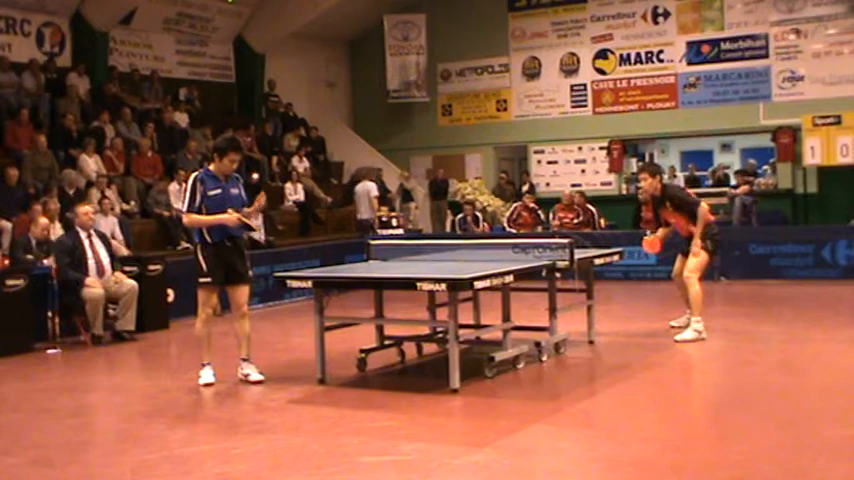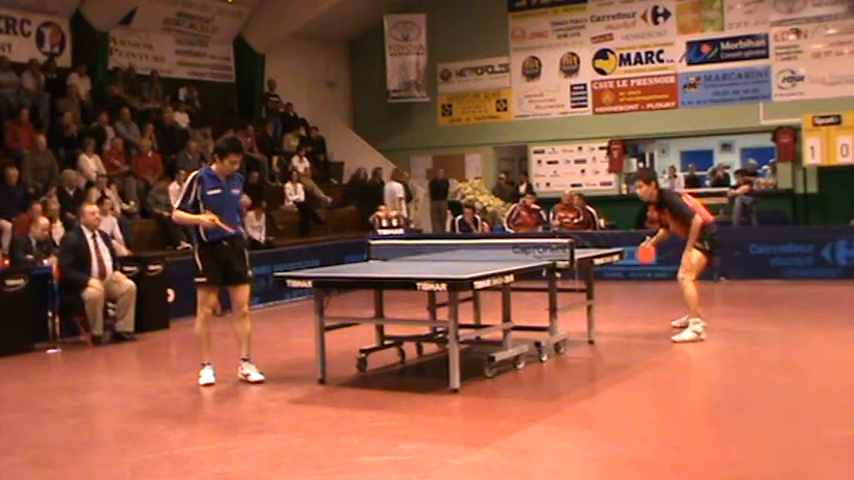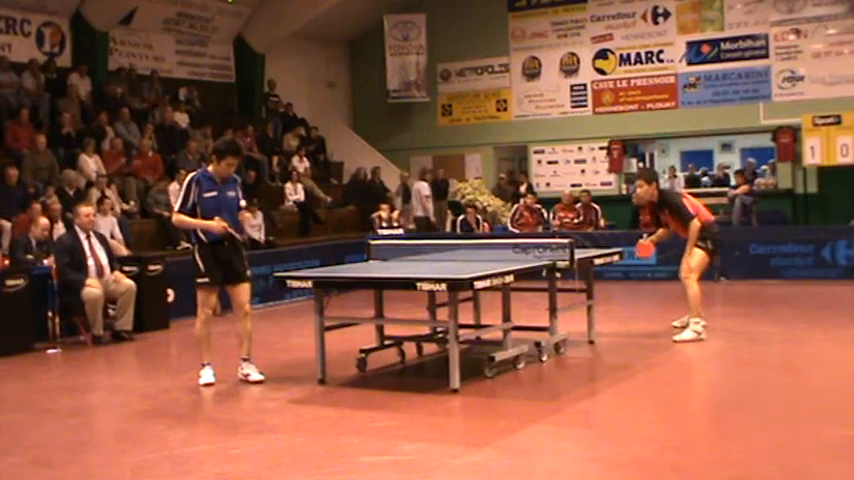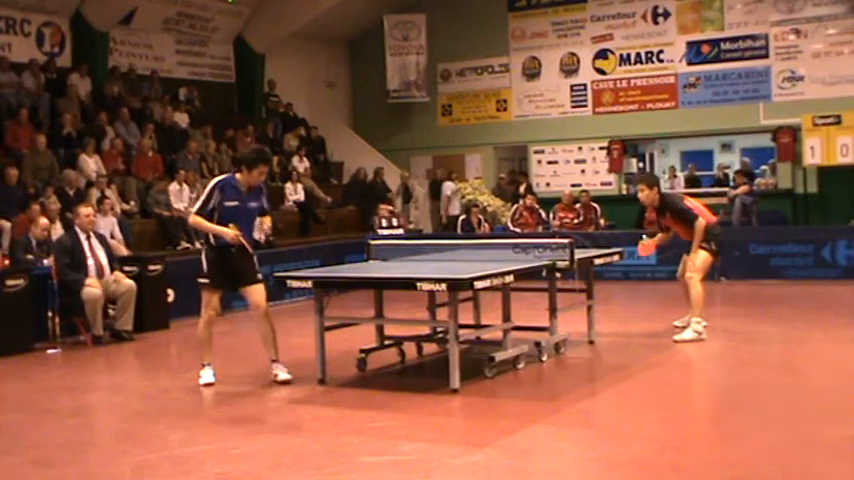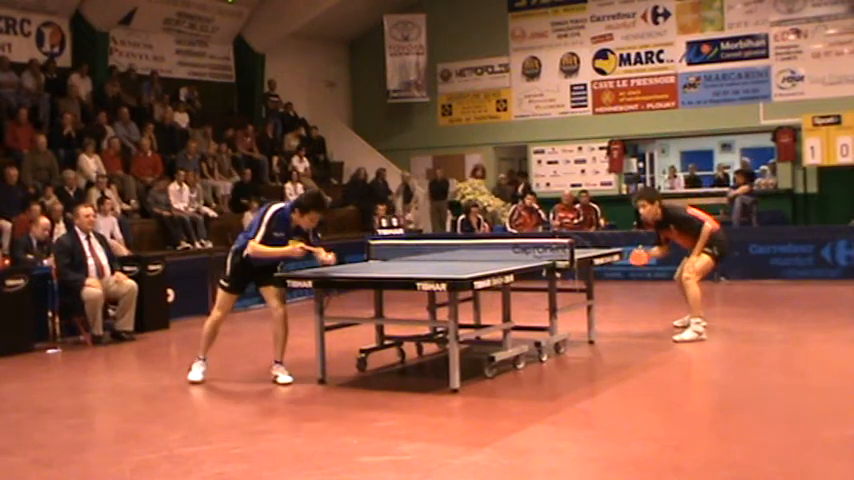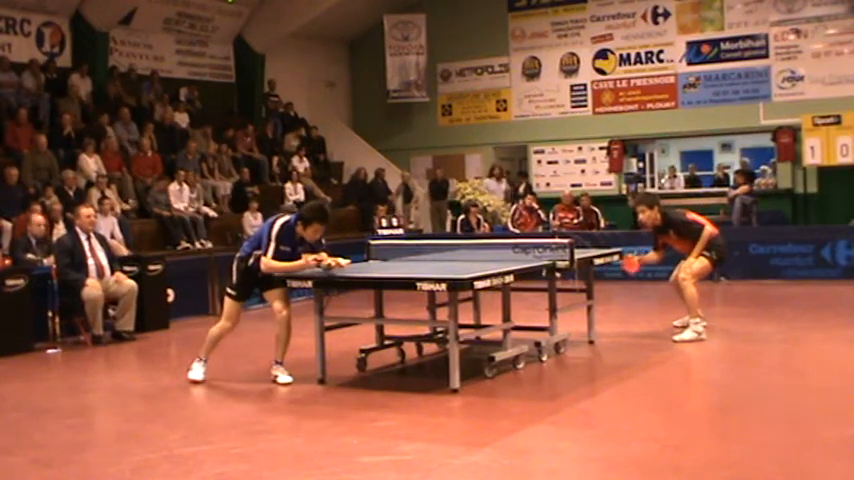
dt=0.5s
person 1, frame 1
left shoulder: (236, 180)
right shoulder: (199, 180)
right elbow: (188, 219)
left wrist: (255, 208)
right wrist: (221, 218)
left hip: (236, 247)
right hip: (211, 250)
left knee: (242, 309)
right knee: (206, 311)
left ankle: (245, 363)
right ankle: (206, 366)
person 1, frame 2
left shoulder: (237, 180)
right shoulder: (198, 179)
right elbow: (177, 214)
left wrist: (243, 208)
right wrist: (200, 219)
left hip: (235, 248)
right hip: (209, 250)
left knee: (242, 309)
right knee: (205, 311)
left ankle: (245, 363)
right ankle: (206, 366)
person 1, frame 3
left shoulder: (234, 182)
right shoulder: (195, 181)
right elbow: (177, 218)
left wrist: (244, 216)
right wrist: (206, 224)
left hip: (233, 248)
right hip: (208, 250)
left knee: (244, 309)
right knee: (206, 311)
left ankle: (245, 363)
right ankle: (206, 366)
person 1, frame 4
left shoulder: (260, 190)
right shoulder: (220, 185)
left elbow: (264, 215)
right elbow: (194, 218)
left wrist: (266, 223)
right wrist: (221, 231)
left hip: (243, 254)
right hip: (217, 253)
left knee: (262, 308)
right knee: (209, 313)
left ankle: (275, 364)
right ankle: (206, 367)
person 1, frame 5
left shoulder: (306, 223)
right shoulder: (273, 213)
left elbow: (314, 248)
right elbow: (253, 249)
left wrist: (324, 256)
right wrist: (287, 250)
left hip: (268, 265)
right hip: (243, 260)
left knee: (280, 311)
right knee: (219, 314)
left ankle: (278, 366)
right ankle: (200, 362)
person 1, frame 6
left shoulder: (313, 231)
right shoulder: (279, 226)
left elbow: (320, 255)
right elbow: (266, 265)
left wrist: (332, 261)
right wrist: (301, 264)
left hip: (274, 271)
right hip: (248, 266)
left knee: (283, 313)
right knee: (228, 323)
left ankle: (278, 367)
right ankle: (200, 361)
person 2, frame 1
left shoulder: (673, 192)
right shoulder: (656, 201)
left elbow: (703, 208)
right elbow: (666, 226)
left wrist: (697, 238)
right wrist: (655, 238)
left hip: (705, 235)
right hip: (691, 237)
left knee: (690, 276)
right knee: (677, 275)
left ankle: (697, 327)
right ankle: (691, 315)
person 2, frame 2
left shoulder: (669, 198)
right shoulder: (657, 202)
left elbow: (696, 220)
right elbow: (667, 228)
left wrist: (688, 250)
right wrist: (652, 242)
left hip: (705, 235)
right hip: (695, 237)
left knee: (685, 277)
right knee: (683, 276)
left ankle: (696, 328)
right ankle: (694, 316)
person 2, frame 3
left shoulder: (671, 199)
right shoulder: (655, 205)
left elbow: (695, 224)
right elbow: (667, 228)
left wrist: (687, 255)
right wrist: (651, 240)
left hip: (706, 234)
right hip: (695, 236)
left knee: (689, 275)
right knee: (684, 275)
left ankle: (696, 327)
right ankle: (696, 316)
person 2, frame 4
left shoulder: (672, 202)
right shoulder: (658, 208)
left elbow: (700, 222)
right elbow: (666, 233)
left wrist: (693, 252)
right wrist: (652, 242)
left hip: (709, 236)
right hip: (697, 238)
left knee: (692, 275)
right knee: (683, 276)
left ankle: (697, 327)
right ankle: (697, 315)
person 2, frame 5
left shoulder: (675, 214)
right shoulder: (658, 223)
left elbow: (707, 226)
right elbow: (662, 249)
left wrist: (694, 255)
right wrist: (646, 254)
left hip: (713, 242)
right hip: (699, 245)
left knee: (689, 276)
right knee: (680, 278)
left ankle: (697, 328)
right ankle: (696, 316)
person 2, frame 6
left shoulder: (675, 219)
right shoulder: (657, 227)
left elbow: (707, 230)
right elbow: (658, 254)
left wrist: (692, 257)
right wrist: (640, 259)
left hip: (712, 247)
right hip: (697, 250)
left knee: (685, 277)
right knee: (676, 280)
left ankle: (697, 328)
right ankle: (696, 316)
person 3, frame 1
left shoulder: (101, 236)
right shoulder: (65, 241)
left elbow: (113, 259)
right elbow: (63, 271)
left wrist: (117, 271)
right wrist: (85, 279)
left hip: (108, 280)
right hip: (85, 284)
left knee: (131, 286)
right knee: (96, 294)
left ankle: (122, 329)
right ankle: (97, 333)
person 3, frame 2
left shoulder: (104, 236)
right shoulder: (70, 239)
left elbow: (114, 260)
right elbow: (67, 270)
left wrist: (116, 272)
right wrist: (88, 280)
left hip: (108, 280)
right hip: (84, 285)
left knee: (129, 286)
right knee: (95, 294)
left ankle: (121, 330)
right ankle: (96, 334)
person 3, frame 3
left shoulder: (99, 237)
right shoulder: (65, 241)
left elbow: (111, 259)
right elbow: (63, 271)
left wrist: (116, 271)
right wrist: (85, 280)
left hip: (107, 280)
right hip: (83, 284)
left knee: (129, 285)
right knee: (95, 294)
left ankle: (121, 329)
right ankle: (97, 334)
person 3, frame 4
left shoulder: (100, 237)
right shoulder: (64, 242)
left elbow: (112, 259)
right elbow: (63, 272)
left wrist: (116, 271)
right wrist: (84, 280)
left hip: (107, 280)
right hip: (83, 285)
left knee: (129, 285)
right knee: (95, 294)
left ankle: (120, 329)
right ankle: (97, 334)
person 3, frame 5
left shoulder: (99, 237)
right shoulder: (64, 242)
left elbow: (112, 260)
right elbow: (63, 272)
left wrist: (117, 272)
right wrist: (85, 280)
left hip: (108, 280)
right hip: (84, 284)
left knee: (131, 286)
right knee: (95, 294)
left ankle: (121, 329)
right ankle: (97, 334)
person 3, frame 6
left shoulder: (100, 238)
right shoulder: (65, 242)
left elbow: (112, 260)
right elbow: (64, 271)
left wrist: (117, 271)
right wrist: (85, 280)
left hip: (108, 281)
right hip: (84, 284)
left knee: (130, 286)
right knee: (95, 294)
left ankle: (122, 329)
right ankle: (97, 334)
